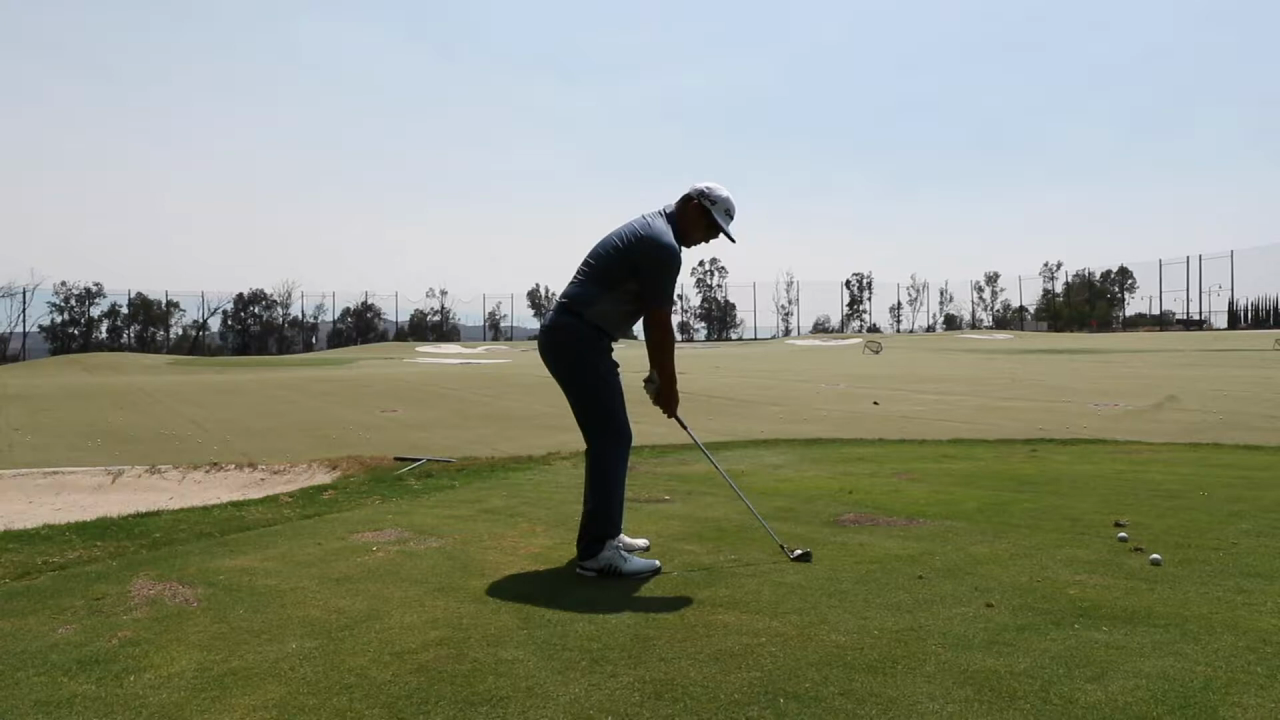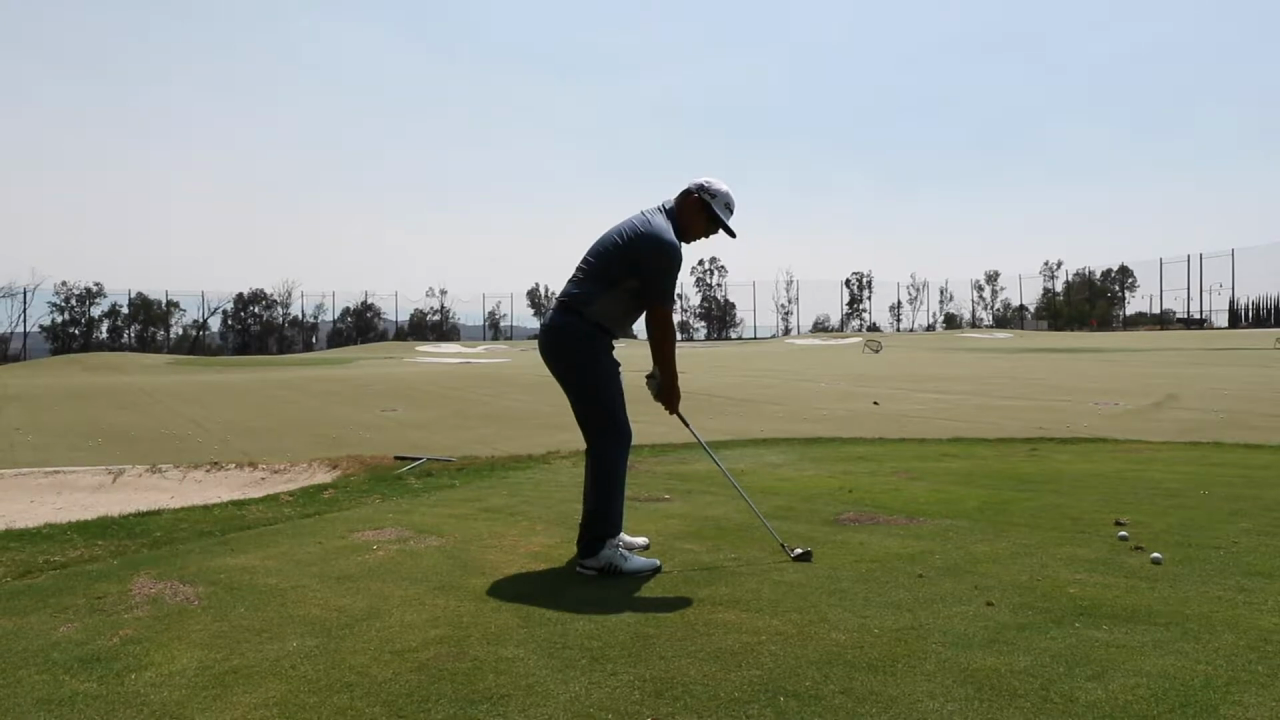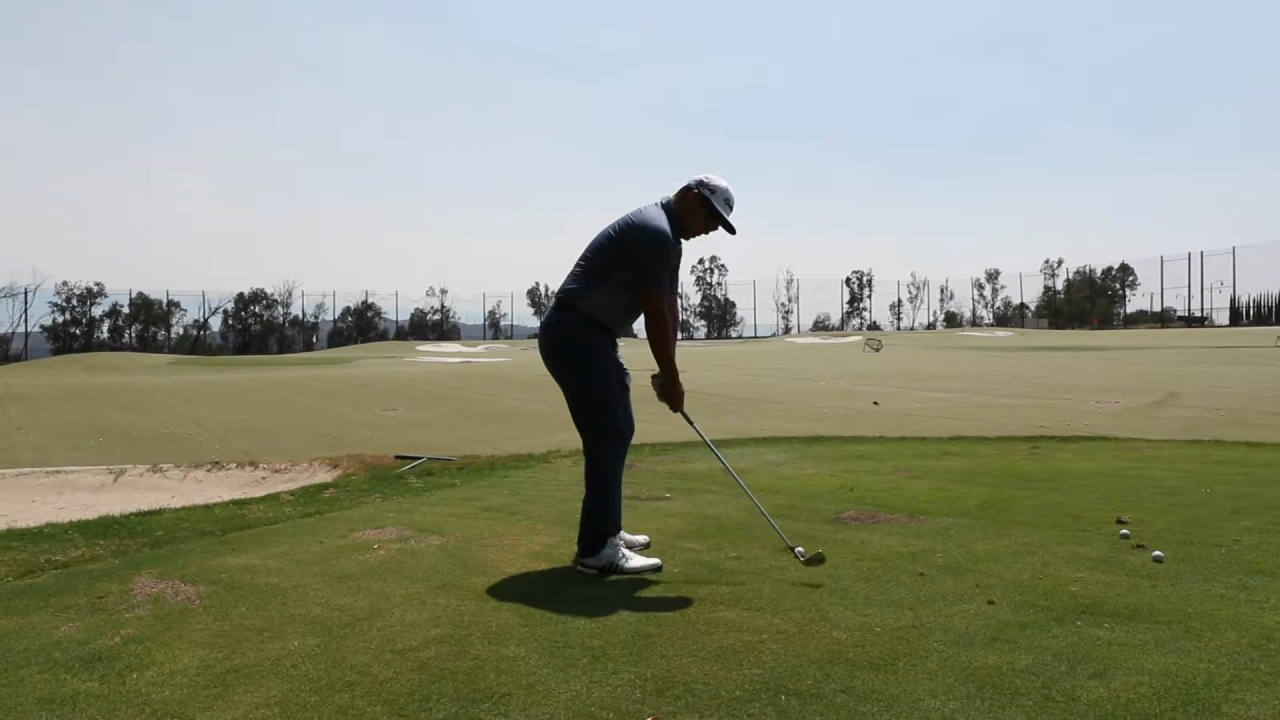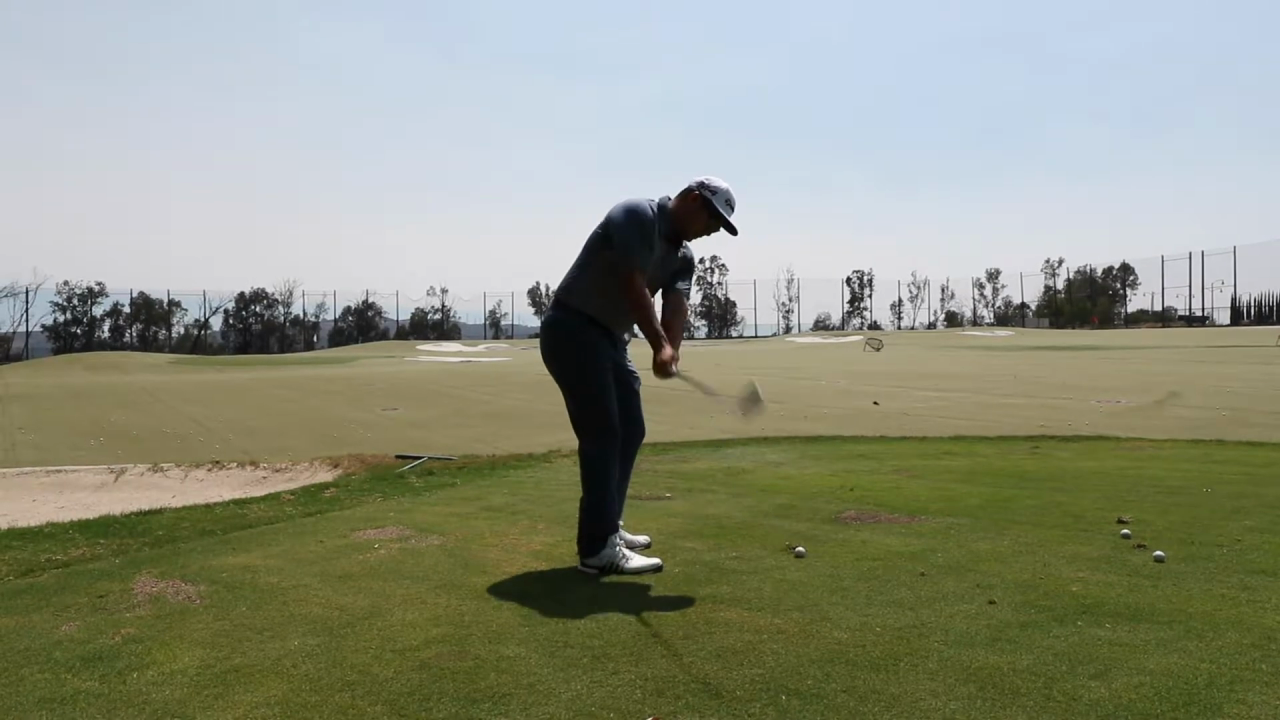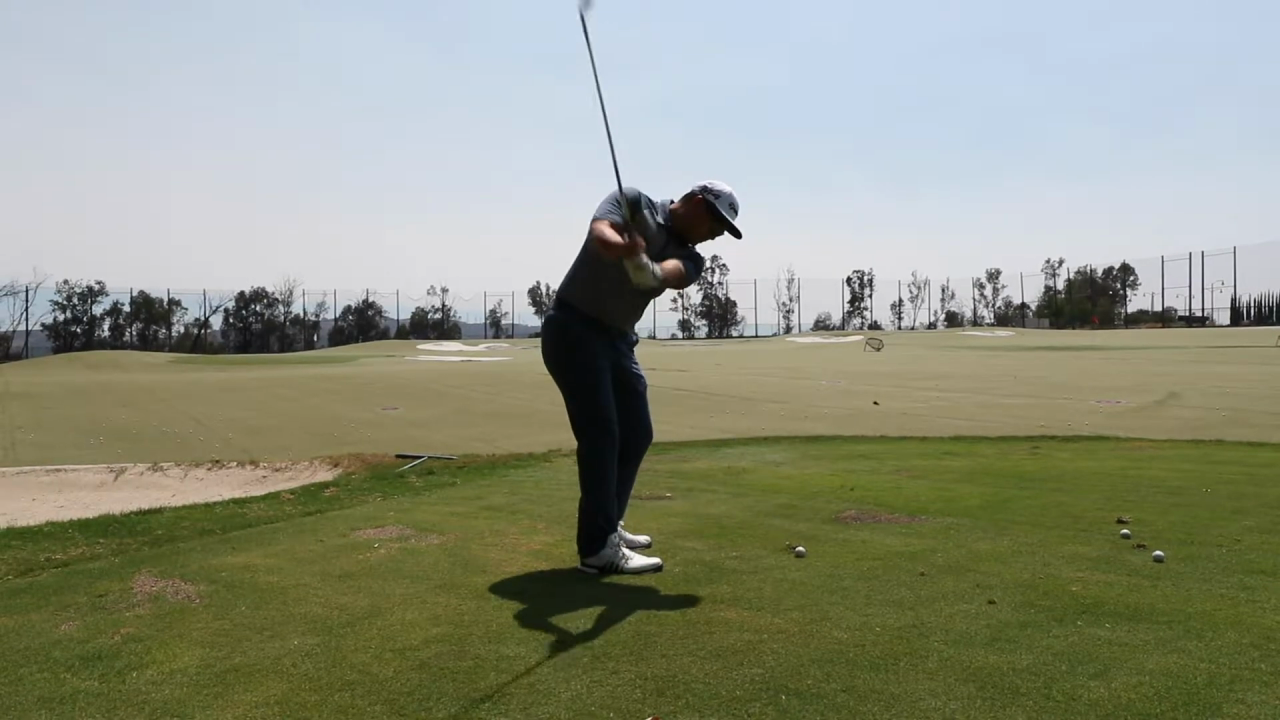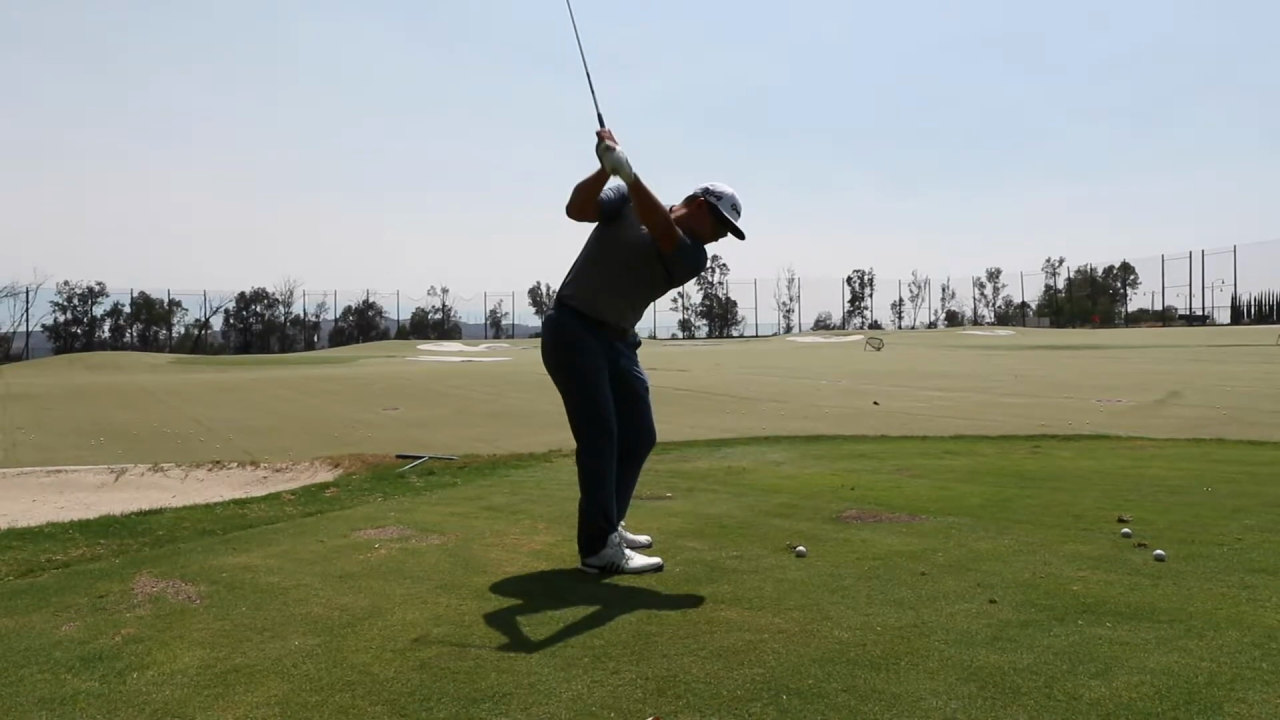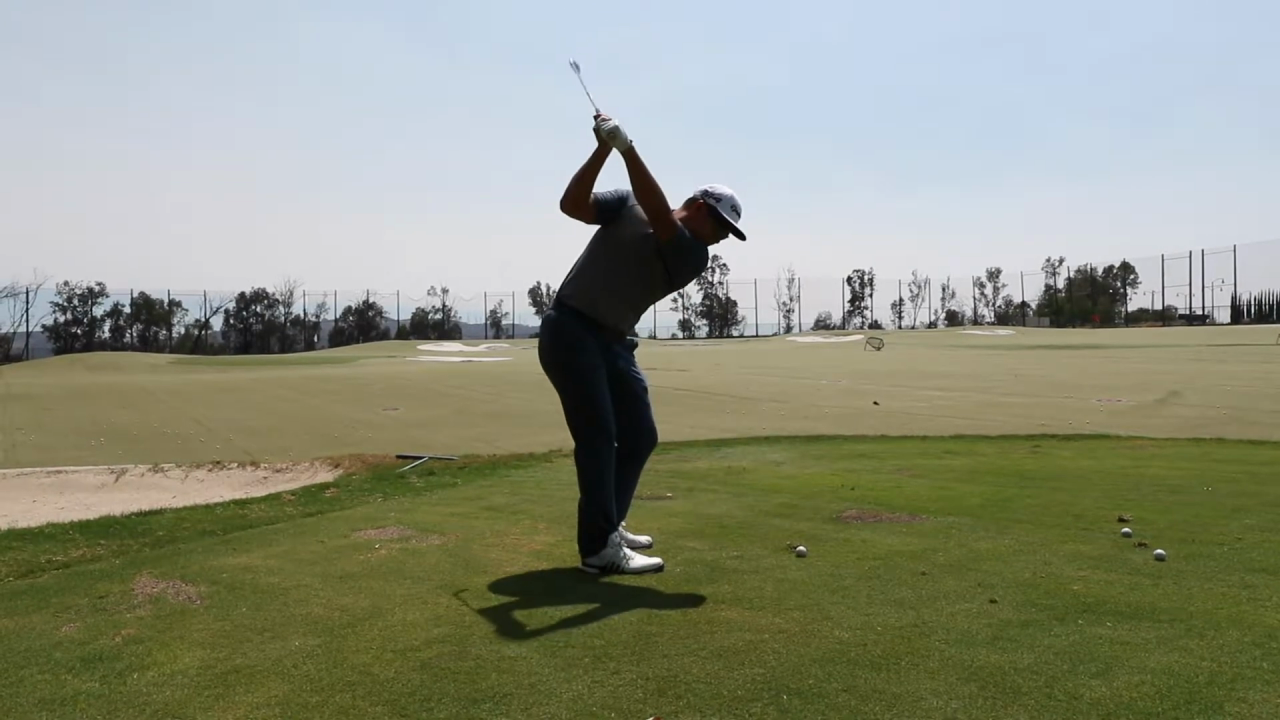
dt=0.5s
person 1, frame 1
left shoulder: (652, 231)
right shoulder: (662, 245)
left elbow: (654, 320)
right elbow: (659, 325)
left wrist: (656, 375)
right wrist: (669, 385)
left hip: (571, 336)
right hip: (576, 339)
left knee: (609, 437)
right knee: (612, 439)
left ankle: (602, 532)
right ankle: (597, 551)
person 1, frame 2
left shoulder: (652, 228)
right shoulder: (662, 242)
left elbow: (656, 317)
right elbow: (661, 322)
left wrist: (659, 371)
right wrist: (670, 382)
left hip: (574, 335)
right hip: (578, 338)
left knee: (609, 436)
right knee: (612, 438)
left ankle: (602, 532)
right ankle: (597, 550)
person 1, frame 3
left shoulder: (669, 239)
right shoulder: (653, 231)
left elbow: (669, 310)
right elbow: (655, 314)
left wrist: (667, 373)
right wrist: (671, 378)
left hip: (594, 336)
right hip: (573, 335)
left knee: (617, 432)
right knee: (607, 436)
left ankle: (604, 530)
right ankle: (597, 549)
person 1, frame 4
left shoulder: (683, 256)
right shoulder: (637, 215)
left elbow: (677, 308)
right elbow: (633, 287)
left wrist: (670, 350)
right wrist: (659, 346)
left hip: (609, 337)
right hip: (572, 331)
left knee: (629, 432)
right knee: (603, 434)
left ankle: (606, 528)
right ankle: (597, 548)
person 1, frame 5
left shoulder: (691, 259)
right shoulder: (633, 204)
left elbow: (671, 273)
right elbow: (596, 235)
left wrist: (649, 270)
right wrist: (625, 249)
left hip: (616, 339)
right hip: (573, 329)
left knee: (636, 435)
right knee: (600, 433)
left ankle: (607, 527)
right ankle: (597, 548)
person 1, frame 6
left shoulder: (692, 258)
right shoulder: (627, 198)
left elbow: (662, 231)
right elbow: (576, 208)
left wrist: (628, 174)
right wrist: (606, 170)
left hip: (617, 341)
right hip: (572, 329)
left knee: (638, 436)
right knee: (599, 434)
left ankle: (607, 525)
right ankle: (599, 548)
person 1, frame 7
left shoulder: (693, 257)
right shoulder: (628, 204)
right elbow: (571, 204)
right wrist: (603, 149)
left hip: (613, 342)
right hip: (569, 330)
left knee: (640, 438)
right knee: (597, 435)
left ankle: (609, 527)
right ankle: (599, 548)
